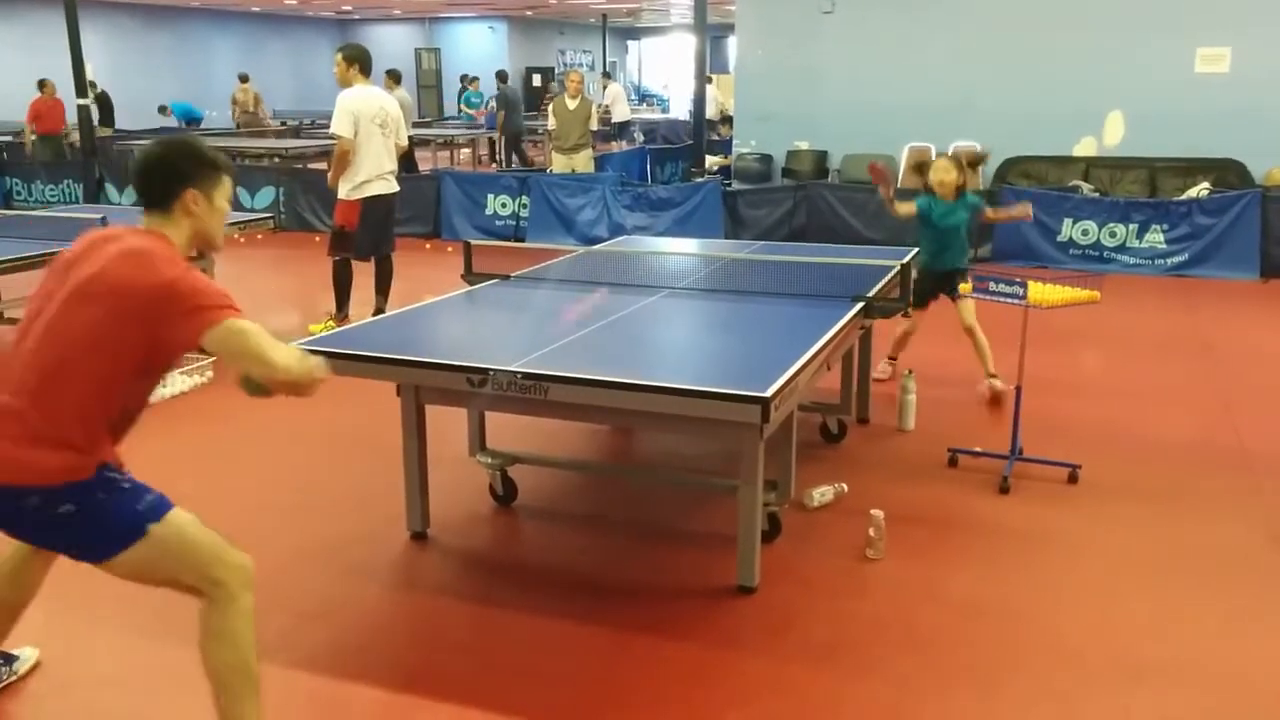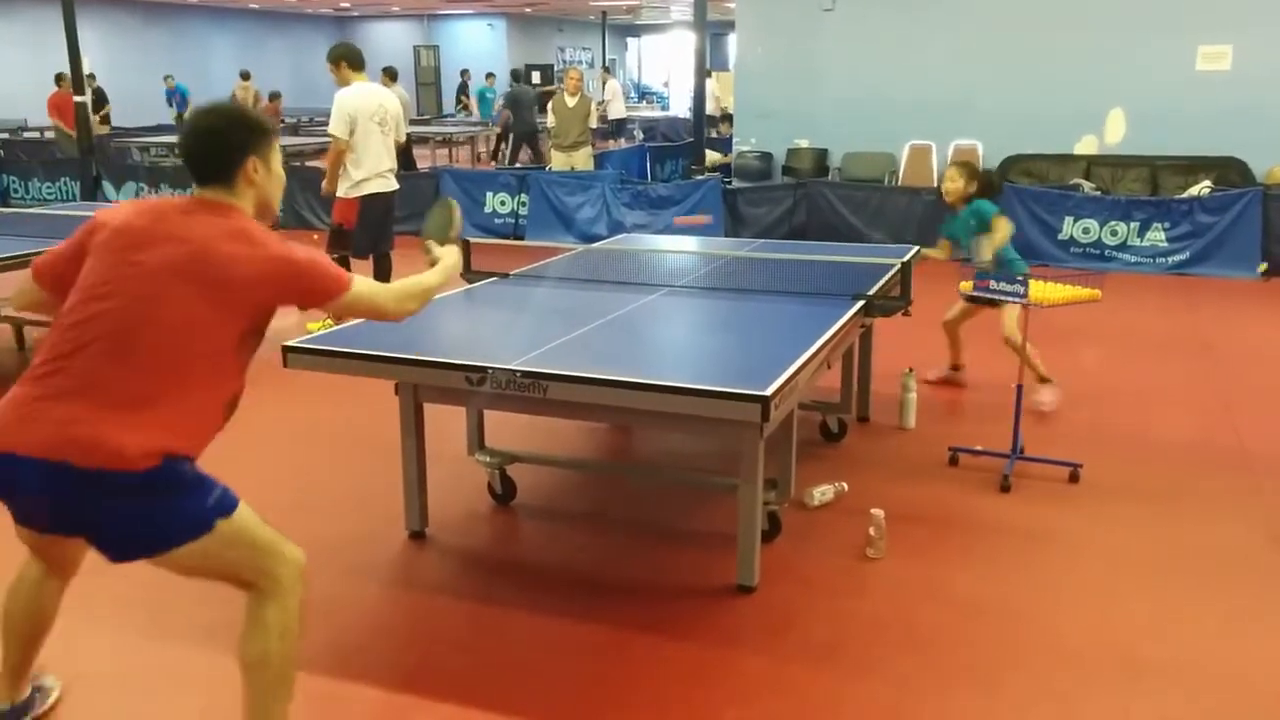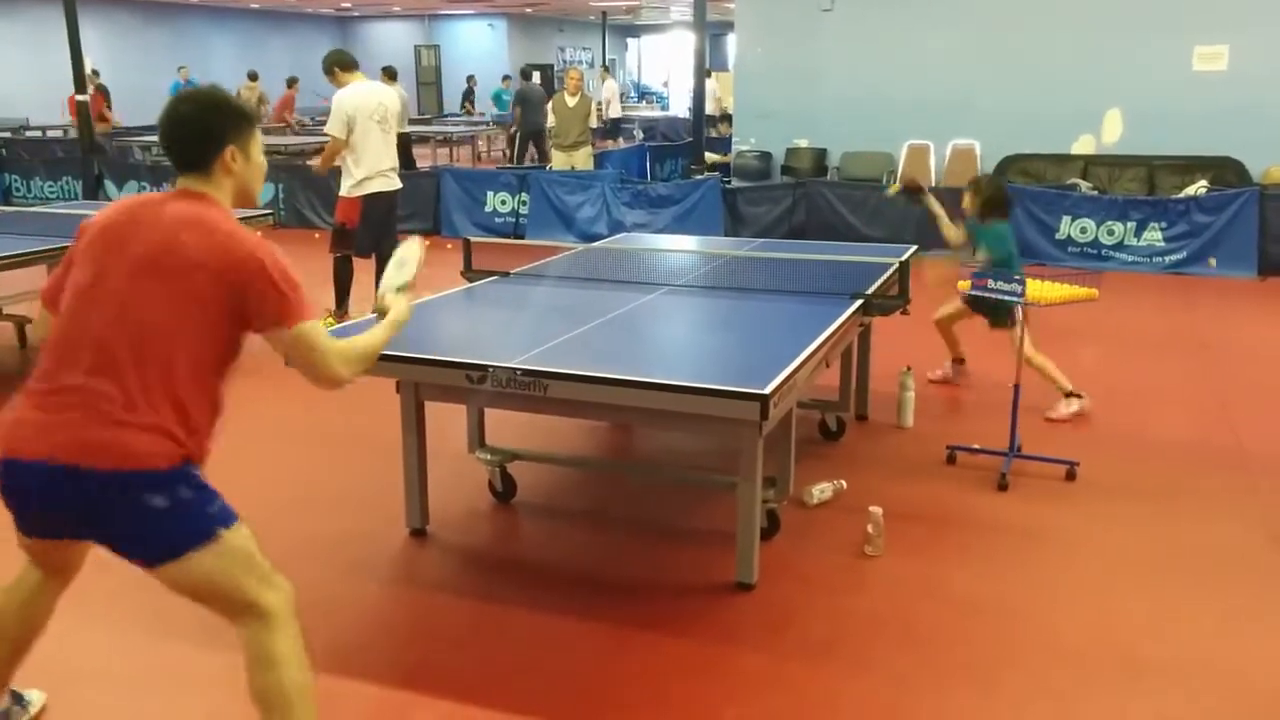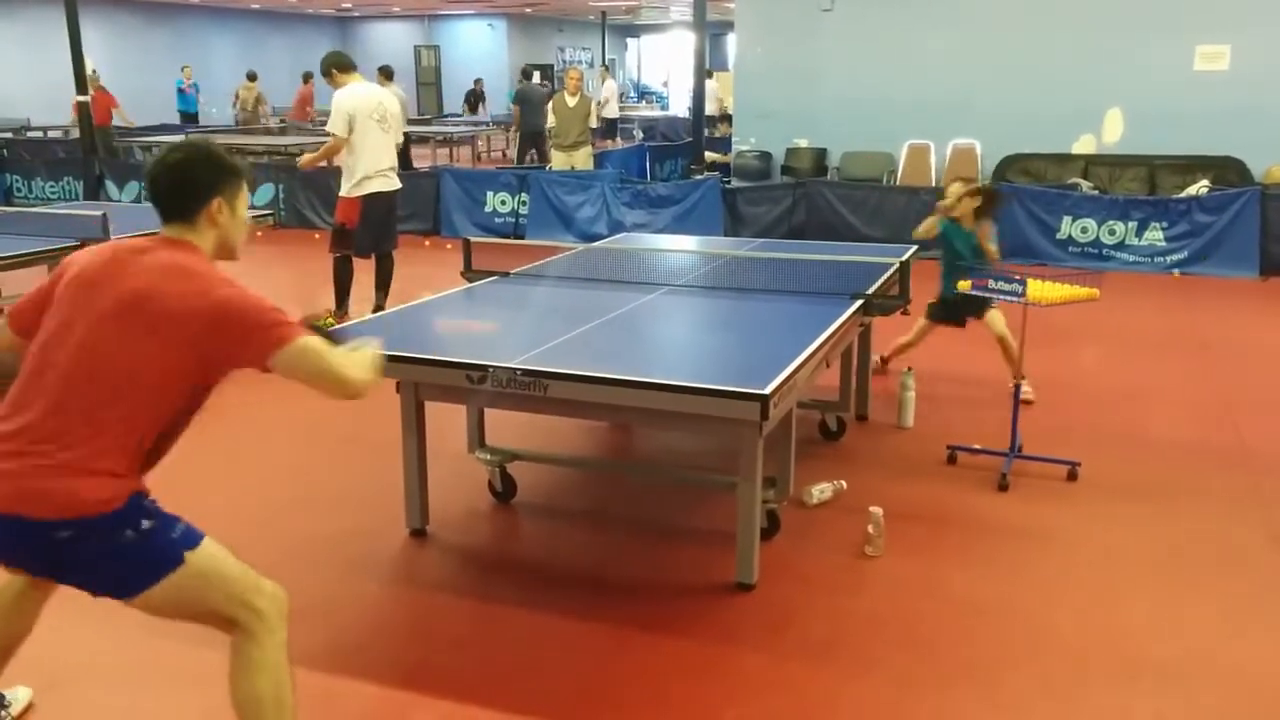
dt=0.3s
person 1, frame 1
left shoulder: (92, 246)
right shoulder: (174, 281)
right elbow: (281, 368)
right wrist: (308, 366)
right hip: (53, 475)
right knee: (230, 580)
person 1, frame 2
left shoulder: (117, 219)
right shoulder: (272, 259)
right elbow: (395, 303)
right wrist: (443, 268)
right hip: (121, 466)
left knee: (51, 560)
right knee: (281, 574)
person 1, frame 3
left shoulder: (106, 222)
right shoulder: (243, 252)
right elbow: (331, 370)
right wrist: (392, 321)
right hip: (132, 468)
right knee: (267, 607)
person 1, frame 4
left shoulder: (87, 263)
right shoulder: (222, 301)
right elbow: (349, 380)
right wrist: (367, 355)
right hip: (79, 508)
right knee: (260, 612)
person 2, frame 1
left shoulder: (348, 98)
right shoulder: (389, 100)
left elbow: (345, 147)
right elbow: (401, 145)
left wrist: (334, 175)
left hip: (357, 190)
right hip: (386, 188)
left knee: (341, 255)
right knee: (382, 254)
left ankle: (341, 318)
right ankle: (380, 312)
person 2, frame 2
left shoulder: (345, 97)
right shoulder: (389, 97)
left elbow: (339, 147)
left wrist: (329, 180)
left hip: (355, 189)
right hip: (386, 185)
left knee: (339, 253)
right knee: (381, 251)
left ankle: (338, 316)
person 2, frame 3
left shoulder: (344, 96)
right shoulder: (389, 94)
left elbow: (337, 145)
left wrist: (322, 164)
left hip: (358, 187)
right hip: (389, 184)
left knee: (342, 252)
right knee: (384, 251)
left ankle: (340, 314)
person 2, frame 4
left shoulder: (344, 96)
right shoulder: (387, 96)
left elbow: (337, 144)
left wrist: (313, 159)
left hip: (358, 188)
right hip: (388, 185)
left knee: (342, 252)
right knee: (383, 251)
left ankle: (340, 314)
right ankle: (379, 309)
person 3, frame 1
left shoulder: (969, 202)
right shoulder: (926, 204)
left elbow: (991, 216)
right elbow: (902, 210)
left wrist: (1017, 213)
right wrist: (889, 198)
left hip: (956, 272)
right hip: (928, 272)
left knee: (970, 324)
right knee: (910, 325)
left ankle: (993, 379)
right ankle: (890, 361)
person 3, frame 2
left shoulder: (980, 207)
right shoulder: (951, 220)
left elbow: (1006, 228)
right elbow: (944, 254)
left wrist: (990, 246)
right wrist: (925, 253)
left hip: (1011, 277)
left knee: (1010, 335)
right knee: (949, 322)
left ankle: (1045, 383)
right ankle: (955, 370)
person 3, frame 3
left shoulder: (995, 229)
right shoulder: (980, 224)
left elbow: (979, 265)
right elbow: (957, 239)
right wrist: (935, 208)
left hip: (1006, 298)
left knee: (1024, 354)
right knee: (941, 319)
left ankle: (1073, 396)
right ankle: (958, 367)
person 3, frame 4
left shoulder: (985, 226)
right shoulder: (947, 225)
left elbow: (994, 260)
right elbow: (919, 235)
left wrist: (986, 240)
right wrist: (939, 214)
left hip: (979, 295)
right hip: (949, 296)
left knee: (1001, 334)
right knee: (913, 339)
left ankle: (1020, 381)
right ankle: (883, 360)
